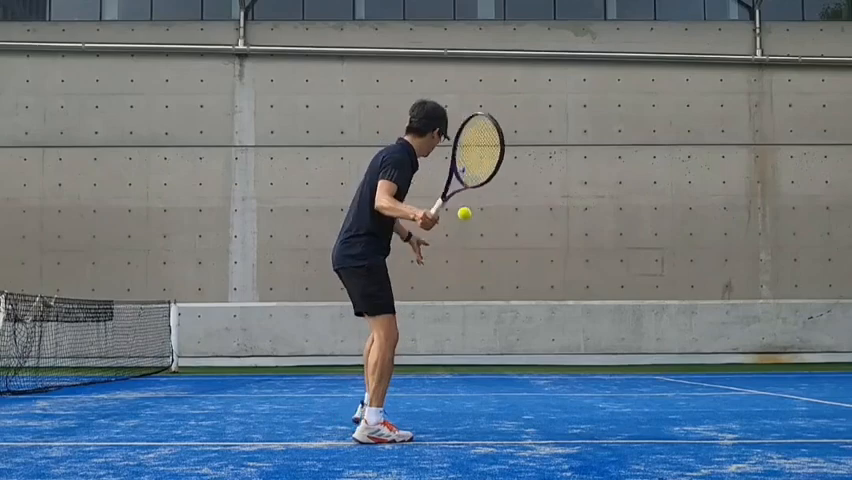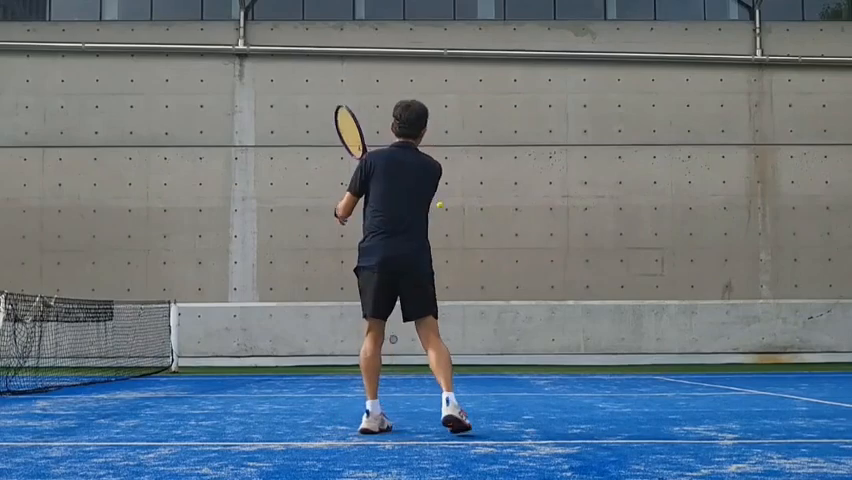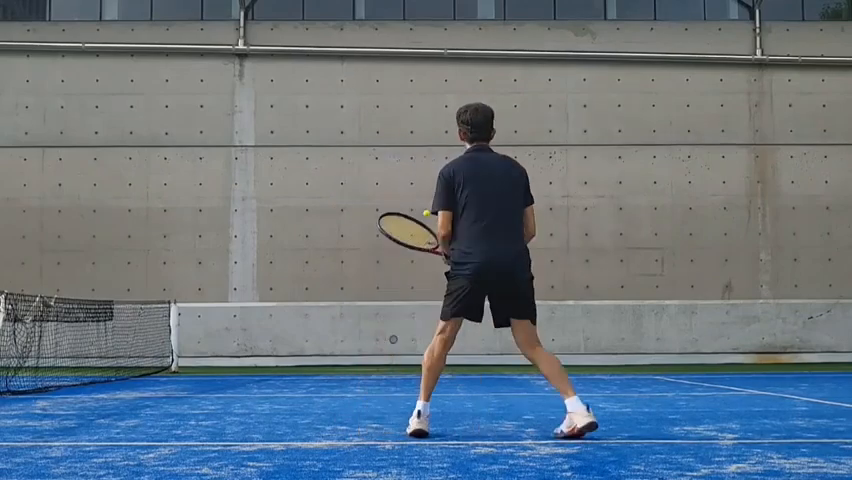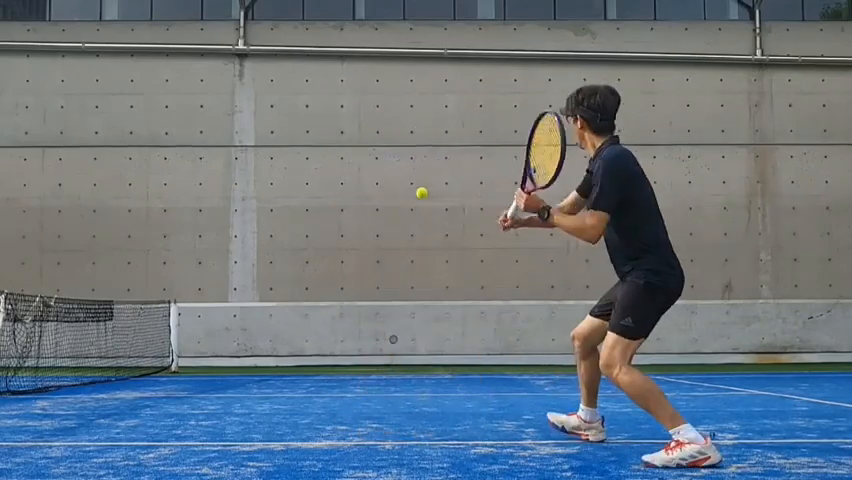
dt=0.7s
person 1, frame 1
left shoulder: (397, 155)
right shoulder: (397, 157)
right elbow: (382, 201)
left wrist: (408, 235)
right wrist: (414, 215)
left hip: (353, 254)
right hip: (361, 256)
left knee: (378, 333)
right knee: (387, 335)
left ankle: (367, 409)
right ankle: (372, 423)
person 1, frame 2
left shoulder: (372, 159)
right shoulder: (432, 168)
left elbow: (345, 210)
left wrist: (338, 212)
left hip: (375, 258)
right hip: (415, 261)
left knee: (374, 334)
right knee: (430, 336)
left ankle: (373, 412)
right ankle: (450, 402)
person 1, frame 3
left shoulder: (452, 171)
right shoulder: (515, 168)
left elbow: (443, 232)
right elbow: (529, 228)
left wrist: (448, 254)
left hip: (472, 268)
right hip: (516, 266)
left knee: (443, 338)
right knee: (530, 345)
left ankle: (421, 414)
right ankle: (578, 410)
person 1, frame 4
left shoulder: (612, 164)
right shoulder: (607, 161)
left elbow: (592, 231)
right elbow: (568, 210)
left wrist: (542, 212)
right wrist: (523, 217)
left hip: (652, 276)
right hip: (640, 276)
left knee: (614, 362)
right knee: (583, 338)
left ankle: (693, 441)
right ankle: (588, 419)
